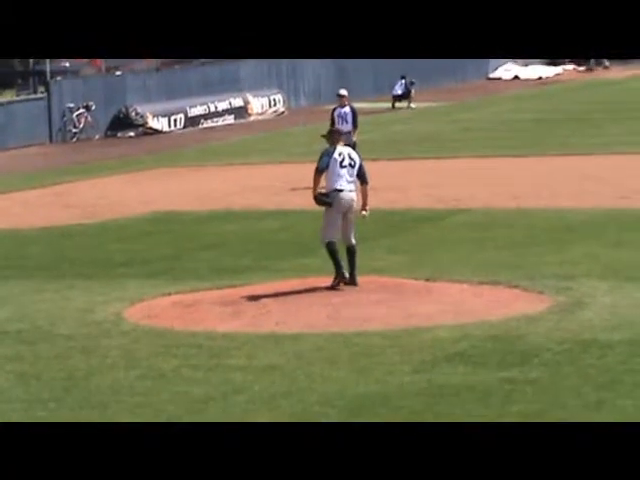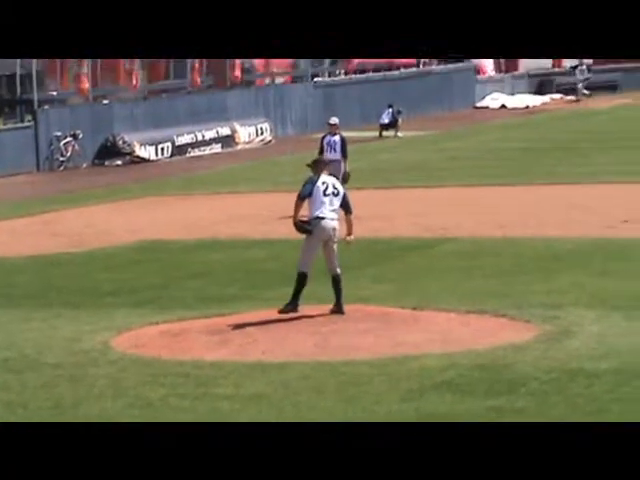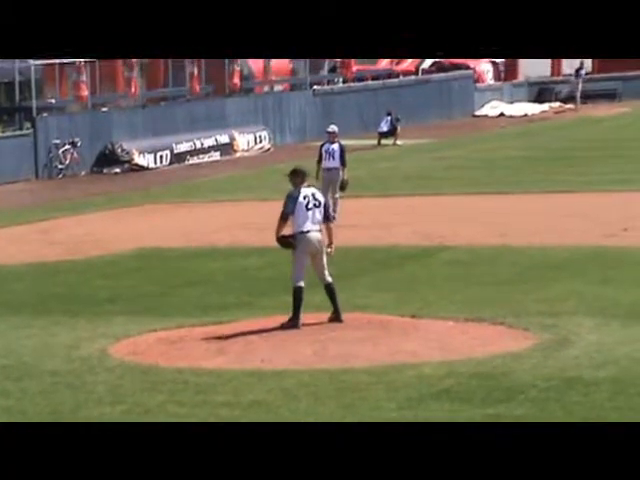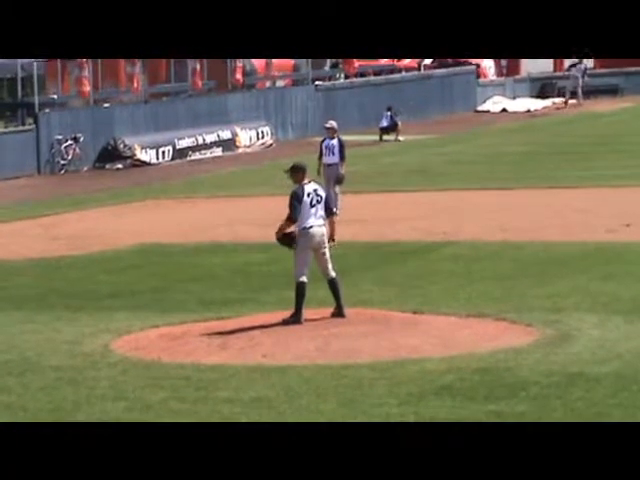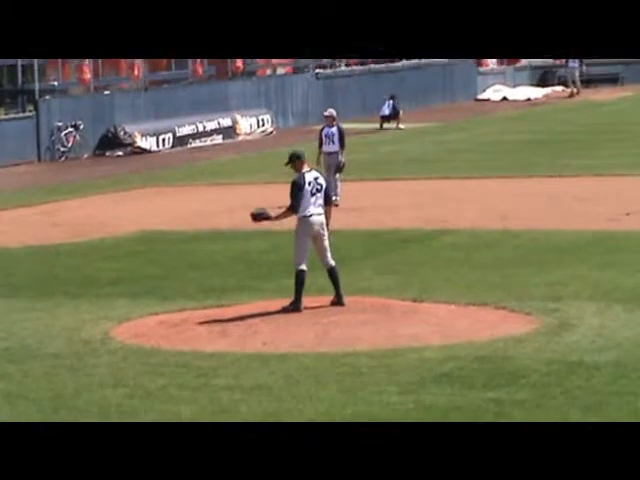
dt=0.4s
person 1, frame 1
left shoulder: (330, 151)
right shoulder: (354, 154)
left elbow: (319, 171)
right elbow: (364, 181)
left wrist: (314, 191)
right wrist: (365, 203)
left hip: (337, 196)
right hip: (352, 196)
left knee: (328, 236)
right knee: (349, 238)
left ankle: (340, 272)
right ankle: (352, 276)
person 1, frame 2
left shoulder: (314, 180)
right shoulder: (338, 184)
left elbow: (301, 197)
right elbow: (348, 211)
left wrist: (295, 218)
right wrist: (350, 232)
left hip: (318, 224)
right hip: (334, 225)
left knee: (304, 265)
right knee: (334, 267)
left ankle: (294, 302)
right ankle: (339, 304)
person 1, frame 3
left shoulder: (294, 194)
right shoulder: (318, 194)
left elbow: (284, 216)
right elbow: (328, 220)
left wrist: (278, 234)
right wrist: (331, 241)
left hip: (303, 238)
right hip: (318, 237)
left knee: (298, 279)
right knee: (325, 276)
left ankle: (295, 319)
right ankle: (337, 312)
person 1, frame 4
left shoulder: (297, 192)
right shoulder: (320, 188)
left elbow: (293, 218)
right elbow: (331, 214)
left wrist: (281, 230)
right wrist: (332, 234)
left hip: (306, 234)
right hip: (321, 231)
left knee: (301, 275)
right knee: (329, 271)
left ankle: (298, 314)
right ankle: (339, 307)
person 1, frame 5
left shoulder: (298, 181)
right shoulder: (320, 176)
left elbow: (294, 208)
right elbow: (328, 203)
left wrist: (275, 217)
right wrist: (327, 223)
left hip: (306, 222)
right hip: (320, 220)
left knee: (300, 263)
right knee: (328, 260)
left ankle: (297, 302)
right ankle: (339, 296)
